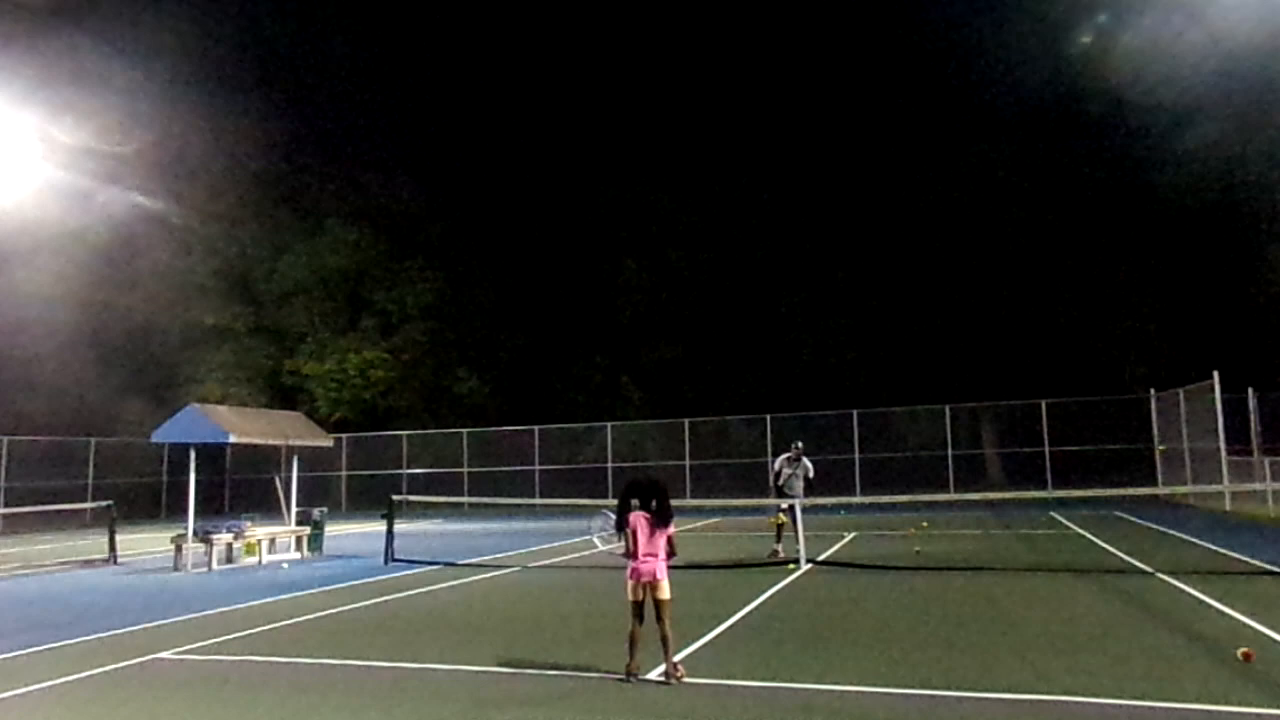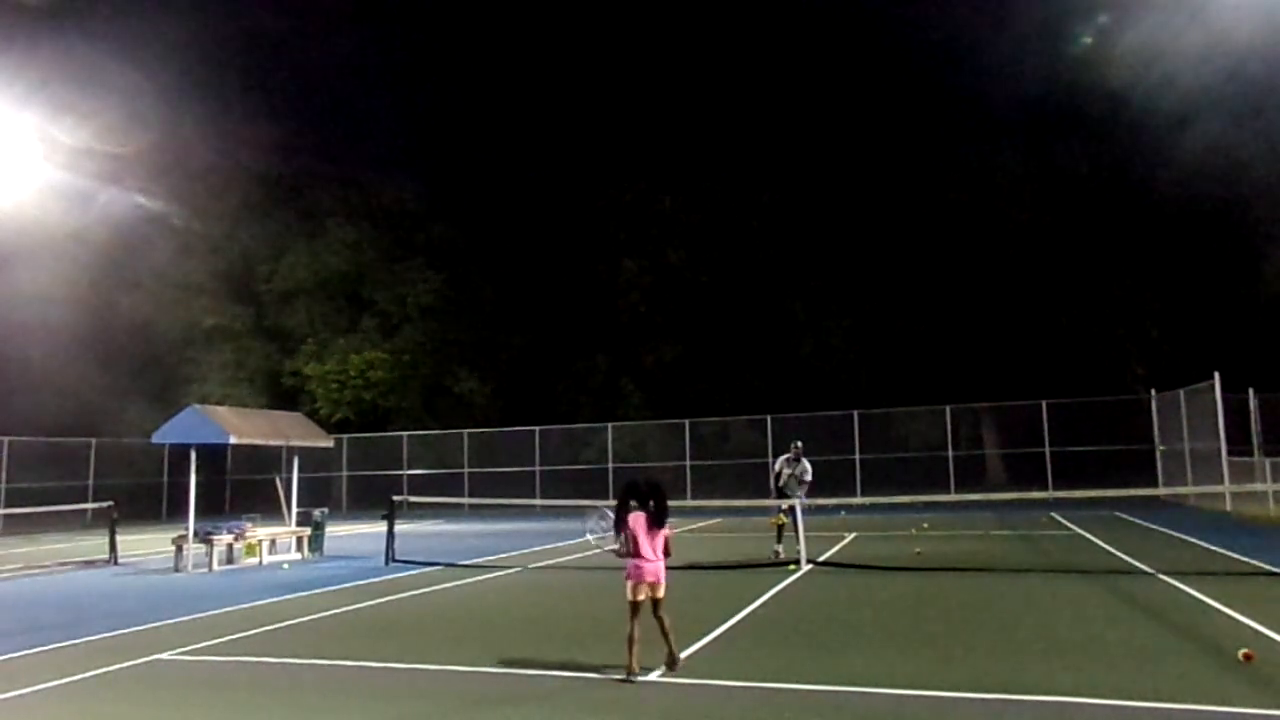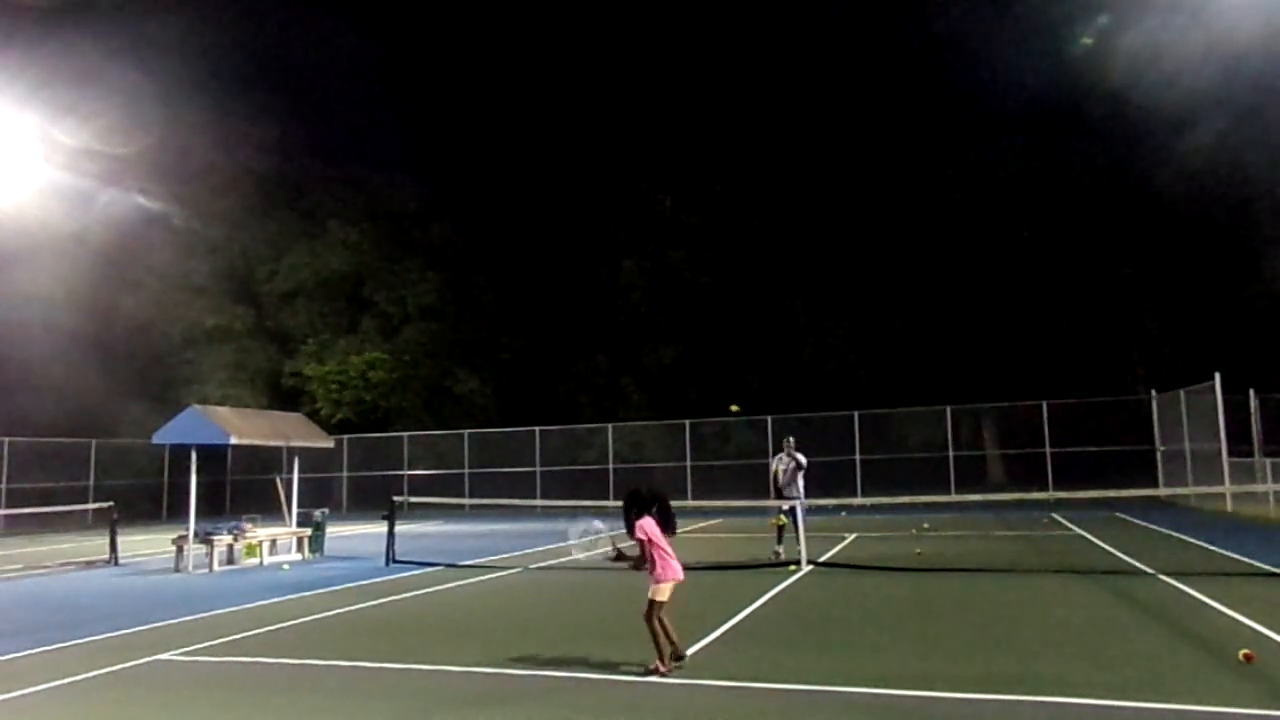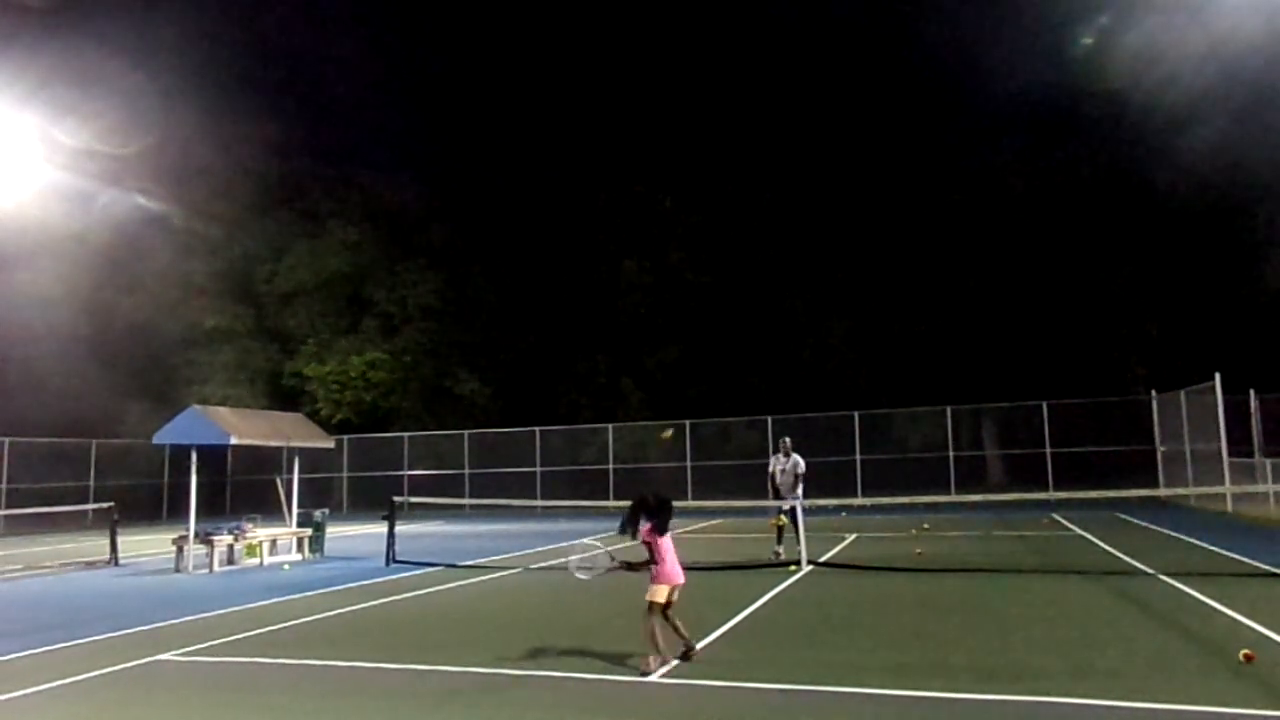
dt=0.4s
person 1, frame 1
left shoulder: (631, 518)
right shoulder: (664, 519)
left elbow: (629, 552)
right elbow: (673, 552)
left wrist: (626, 554)
left hip: (637, 572)
right hip: (658, 572)
left knee: (637, 621)
right knee: (663, 622)
left ankle: (632, 666)
right ankle: (670, 668)
person 1, frame 2
left shoulder: (631, 519)
right shoulder: (660, 519)
left elbow: (629, 551)
right elbow: (667, 552)
left wrist: (621, 552)
left hip: (638, 573)
right hip: (658, 571)
left knee: (634, 620)
right knee: (659, 613)
left ankle: (633, 666)
right ankle: (673, 655)
person 1, frame 3
left shoulder: (640, 524)
right shoulder: (655, 521)
left elbow: (643, 558)
left wrist: (624, 557)
right wrist: (637, 562)
left hip: (665, 573)
right hip: (672, 570)
left knee: (650, 616)
right knee: (657, 613)
left ankle: (664, 663)
right ankle: (676, 653)
person 1, frame 4
left shoulder: (647, 529)
right shoulder: (663, 527)
left elbow: (654, 559)
left wrist: (632, 565)
right wrist: (636, 565)
left hip: (663, 576)
right hip: (677, 575)
left knee: (651, 617)
right knee: (667, 612)
left ankle: (661, 655)
right ankle: (689, 645)
